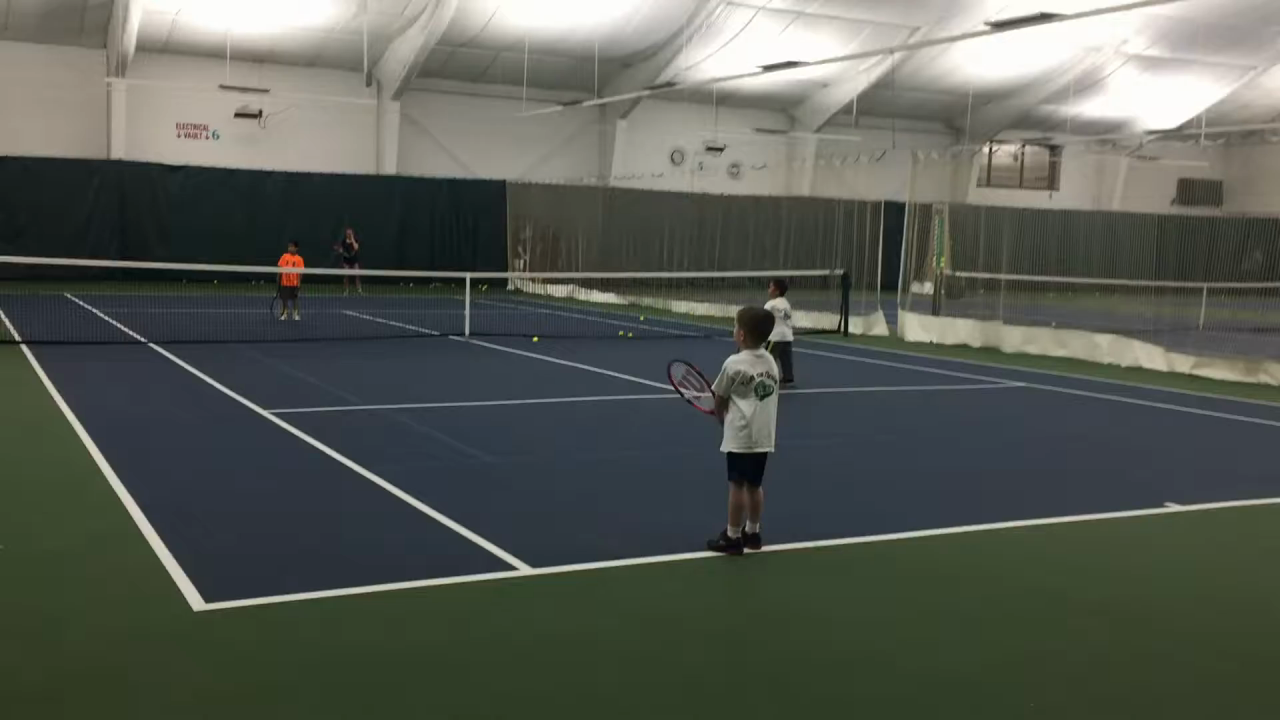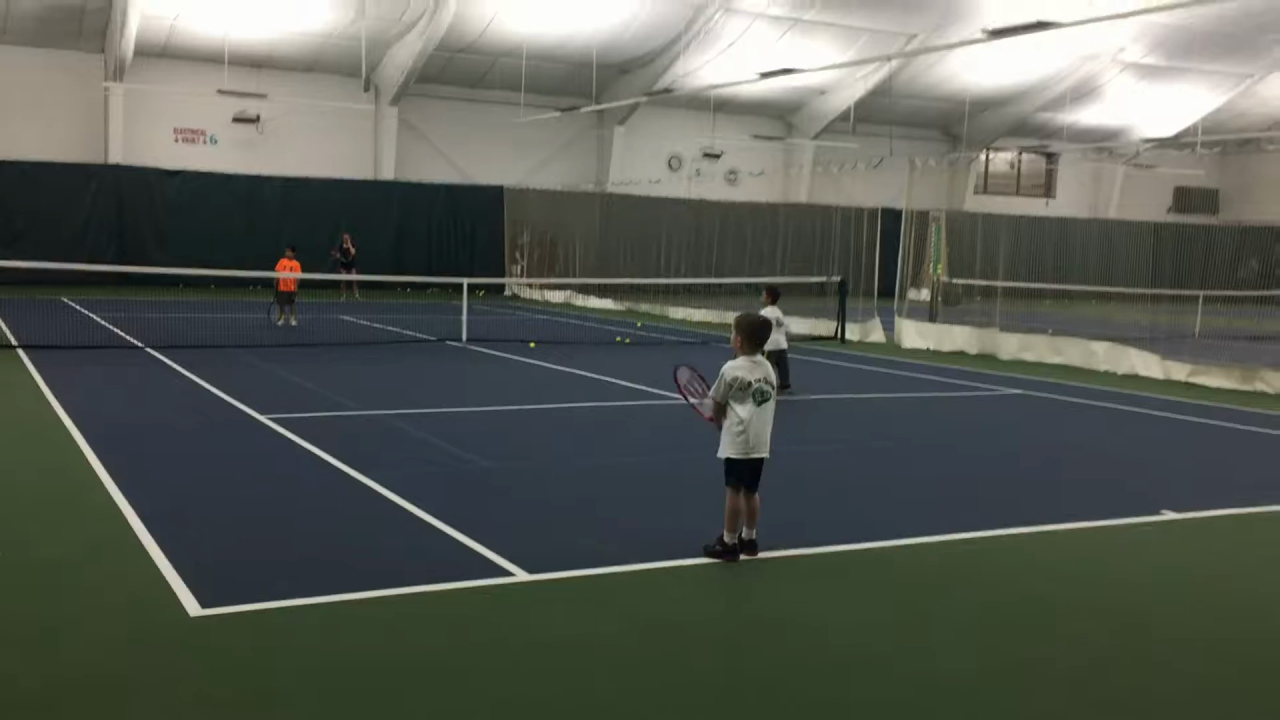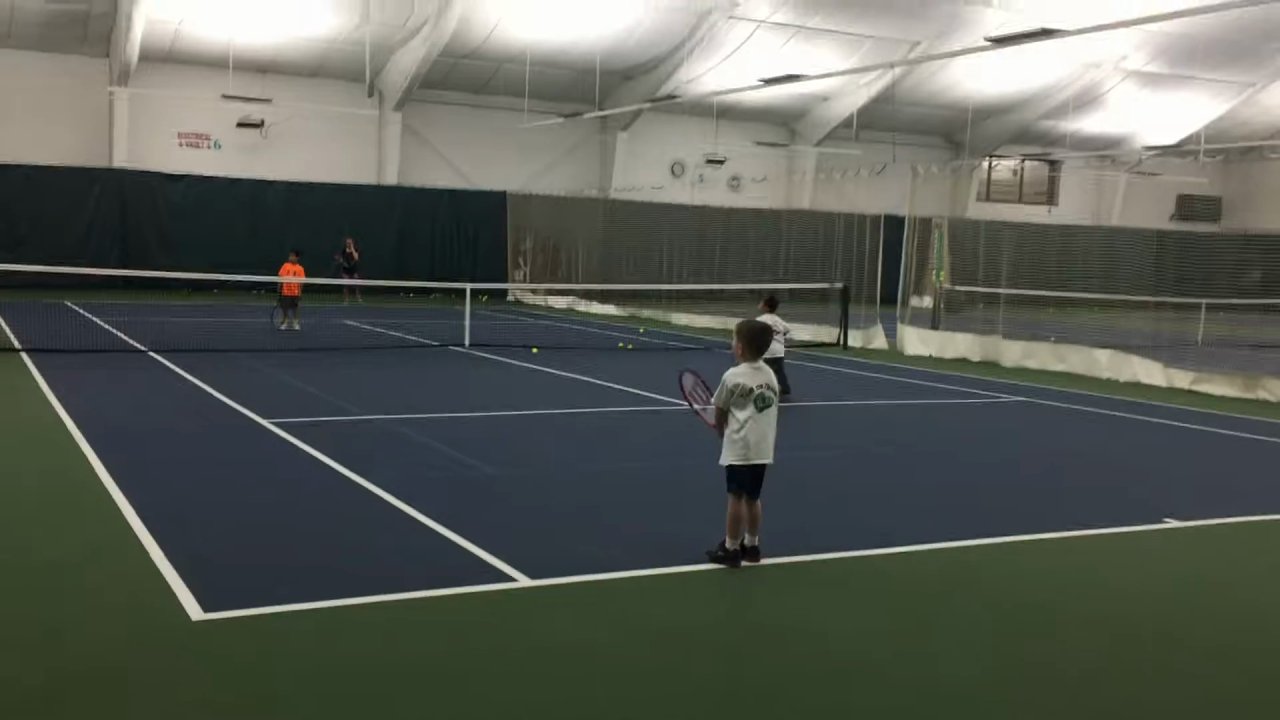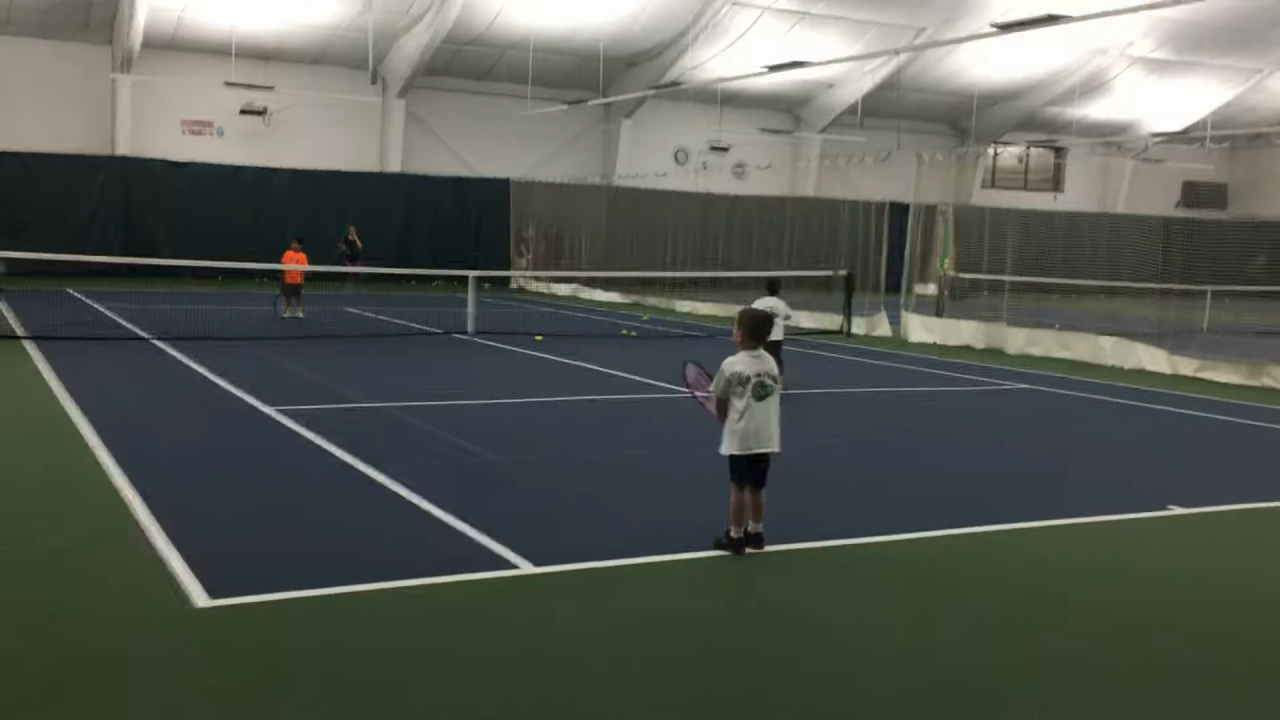
dt=0.1s
person 1, frame 1
left shoulder: (734, 363)
right shoulder: (771, 362)
left elbow: (720, 399)
right elbow: (764, 396)
left wrist: (721, 417)
left hip: (741, 436)
right hip: (763, 436)
left knee: (737, 485)
right knee: (754, 485)
left ankle: (733, 537)
right ankle: (752, 532)
person 1, frame 2
left shoulder: (732, 369)
right shoulder: (768, 368)
left elbow: (718, 405)
right elbow: (763, 402)
left wrist: (720, 423)
left hip: (738, 441)
right hip: (759, 441)
left knee: (734, 491)
right knee: (751, 491)
left ankle: (729, 543)
right ankle: (749, 538)
person 1, frame 3
left shoulder: (733, 376)
right shoulder: (770, 375)
left elbow: (720, 411)
right elbow: (768, 408)
left wrist: (721, 429)
left hip: (740, 448)
right hip: (762, 448)
left knee: (736, 497)
right knee: (752, 497)
left ankle: (731, 549)
right ankle: (751, 545)
person 1, frame 4
left shoulder: (731, 365)
right shoulder: (771, 363)
left elbow: (720, 401)
right elbow: (772, 395)
left wrist: (724, 419)
left hip: (742, 437)
right hip: (765, 437)
left knee: (739, 487)
right knee: (757, 486)
left ankle: (736, 537)
right ankle: (755, 532)
